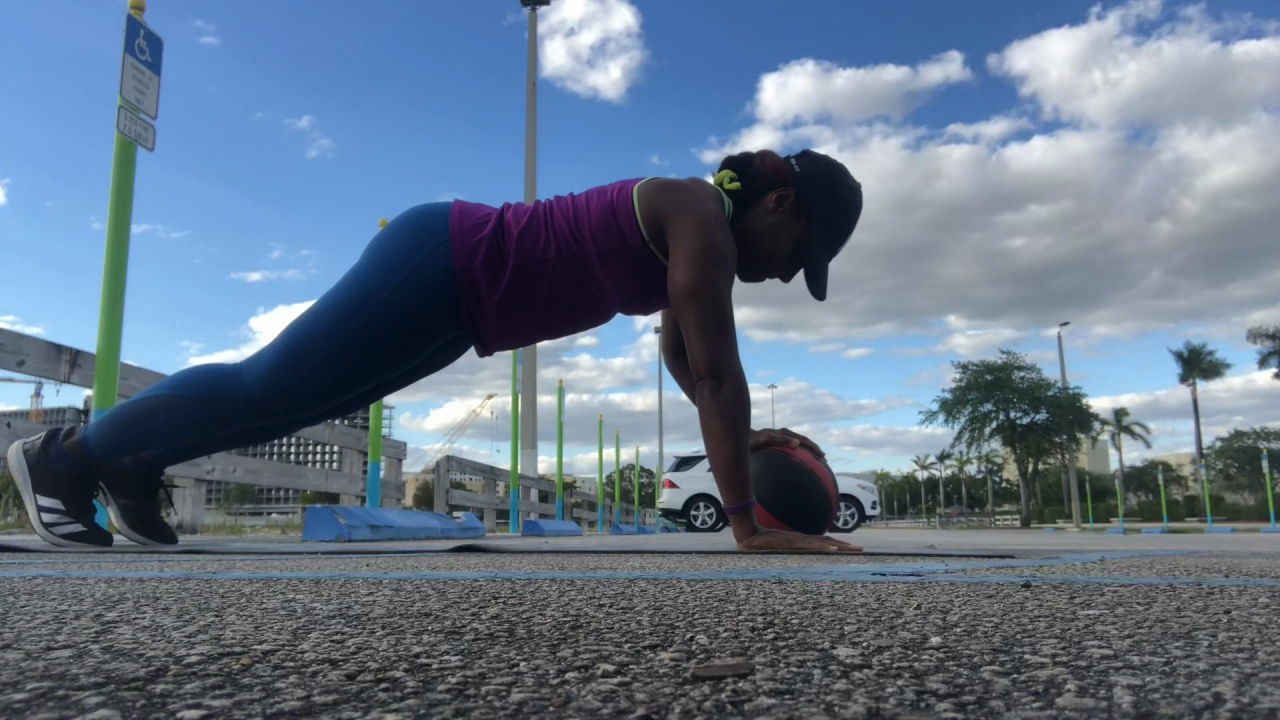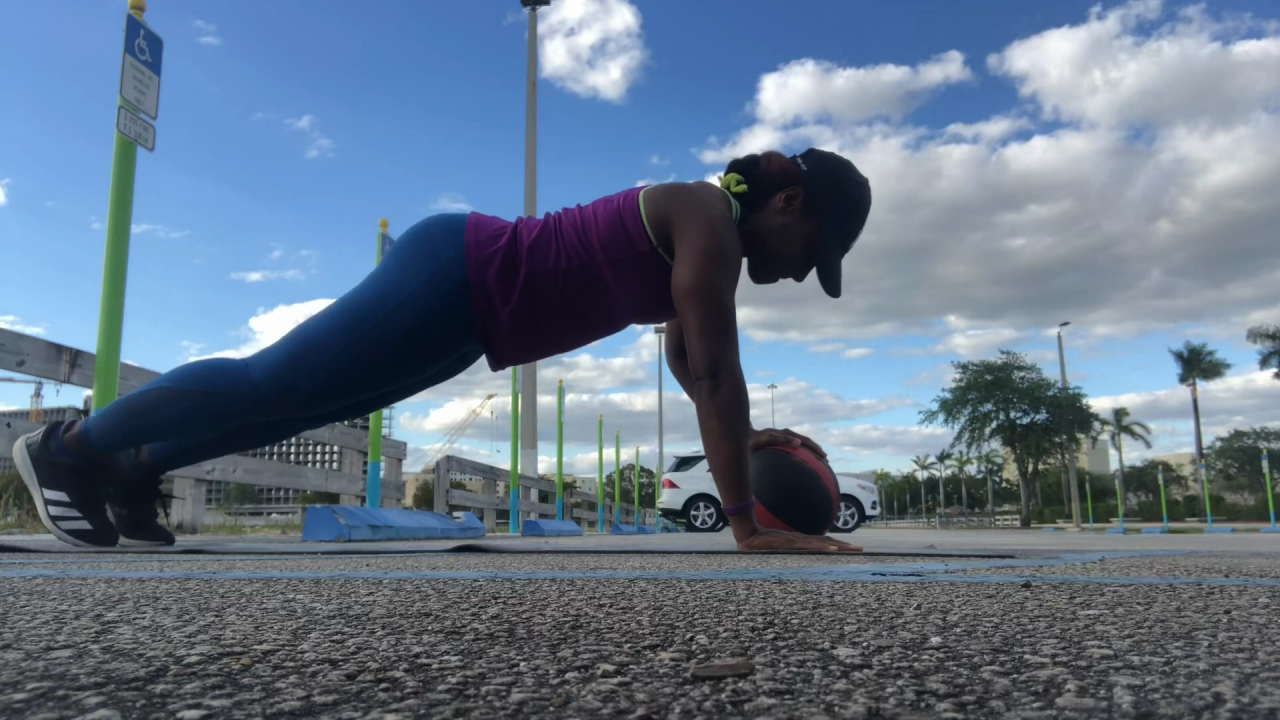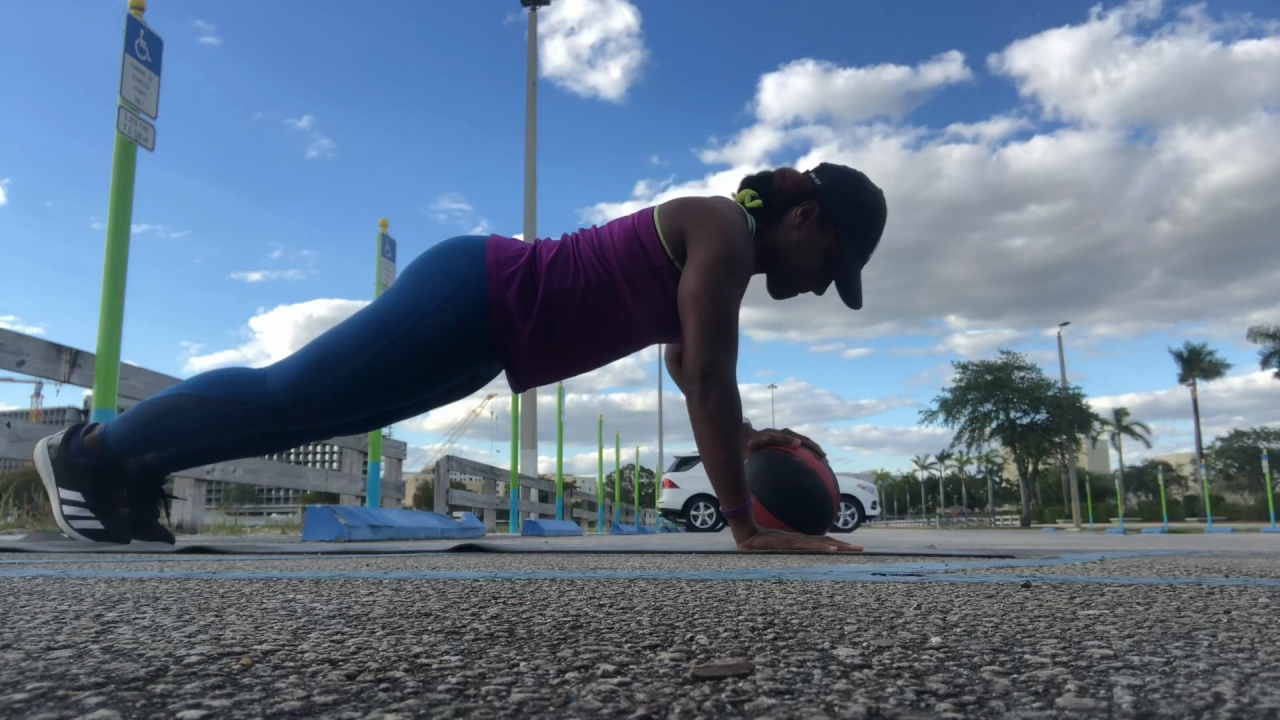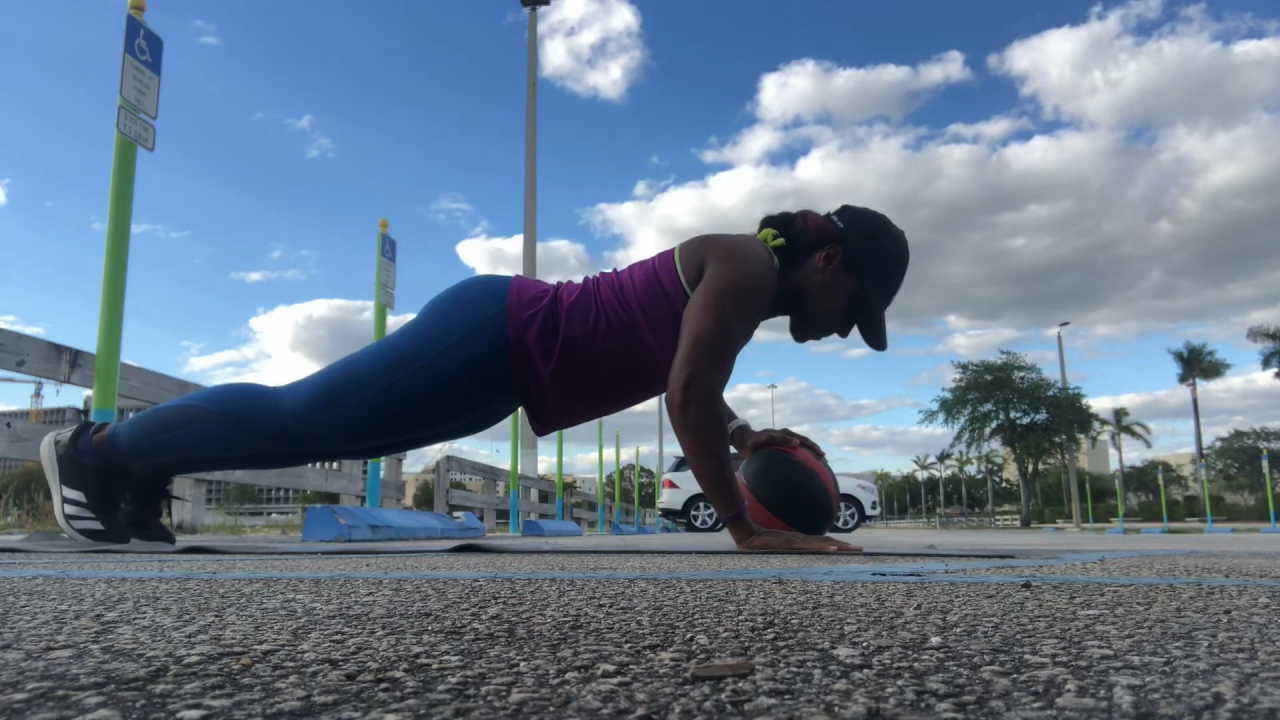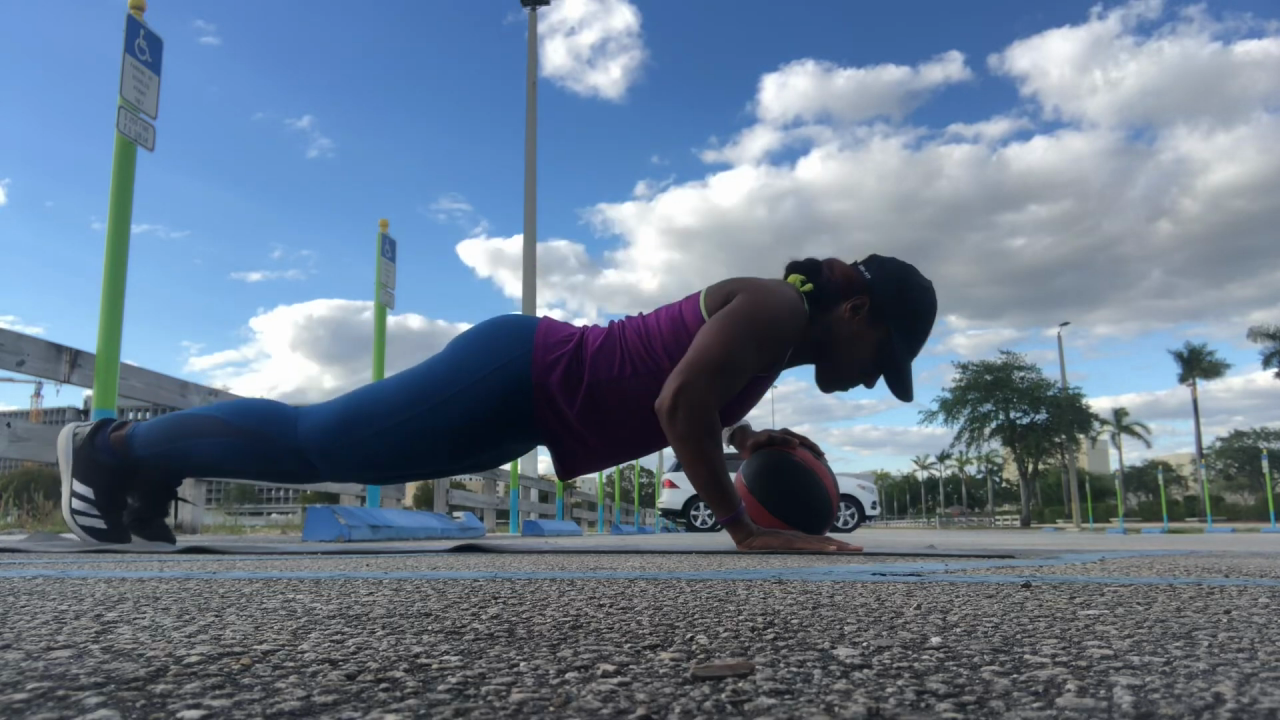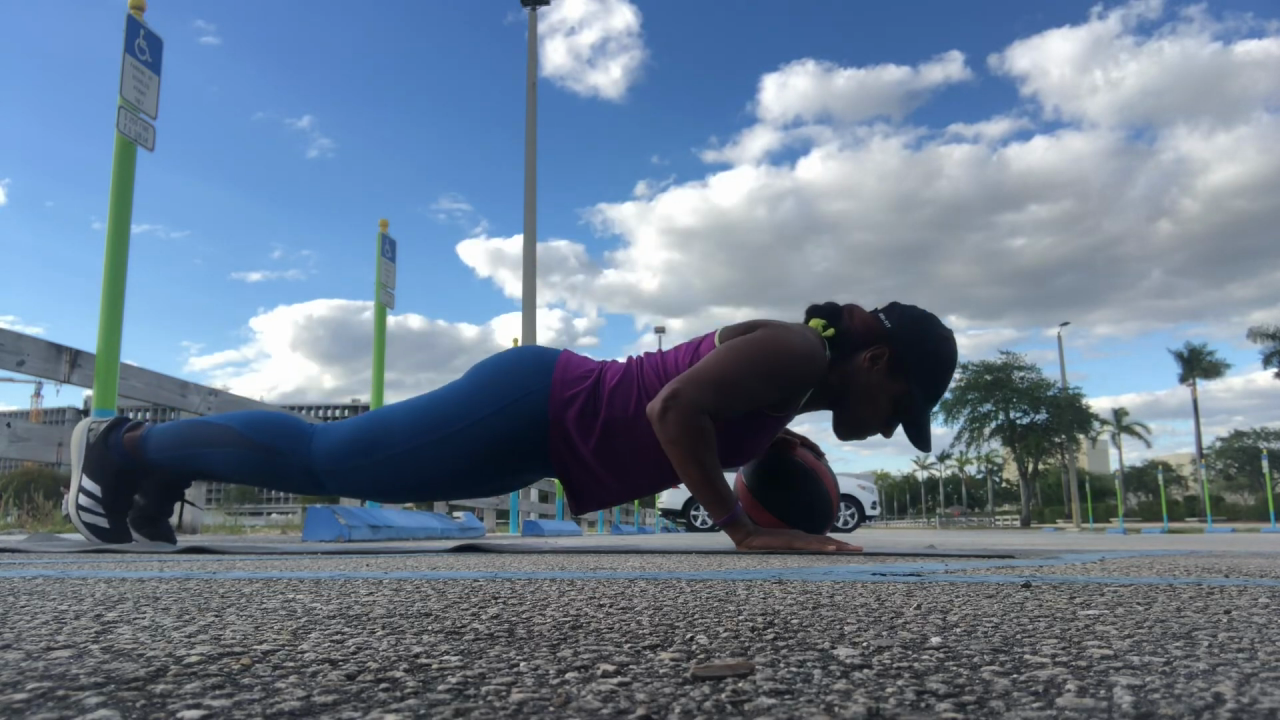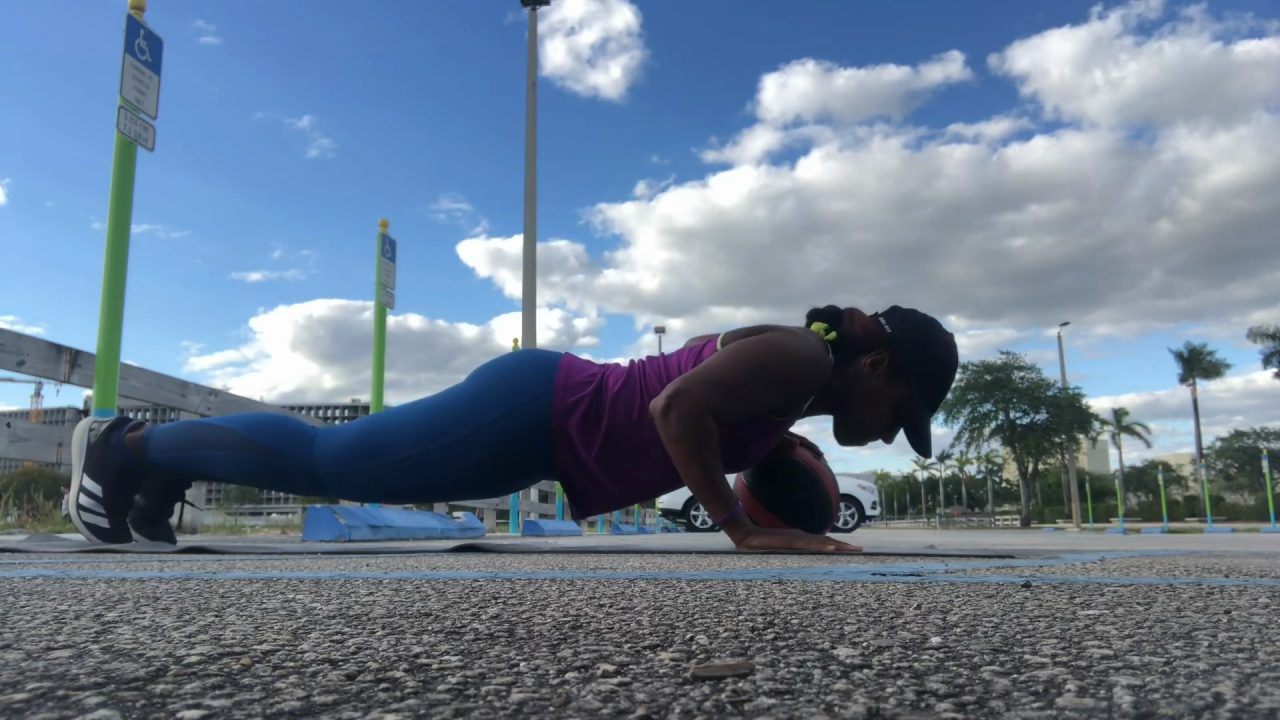
dt=0.2s
person 1, frame 1
left shoulder: (701, 233)
right shoulder: (704, 219)
left elbow: (683, 359)
right elbow: (716, 371)
left wrist: (741, 437)
right wrist: (746, 520)
left hip: (455, 295)
right hip: (440, 266)
left knee: (297, 397)
right knee: (265, 389)
left ankle: (138, 468)
person 1, frame 2
left shoulder: (707, 236)
right shoulder: (712, 220)
left elbow: (685, 359)
right elbow: (715, 371)
left wrist: (742, 437)
right wrist: (747, 524)
left hip: (466, 307)
right hip: (454, 278)
left knee: (301, 402)
right knee: (269, 386)
left ankle: (137, 474)
right ankle: (68, 447)
person 1, frame 3
left shoulder: (727, 249)
right shoulder: (728, 233)
left elbow: (685, 363)
right elbow: (706, 379)
left wrist: (741, 436)
right wrist: (745, 524)
left hip: (488, 321)
right hip: (473, 299)
left knee: (310, 411)
right knee: (281, 397)
left ankle: (138, 473)
right ankle: (88, 448)
person 1, frame 4
left shoulder: (747, 287)
right shoulder: (752, 268)
left elbow: (688, 378)
right elbow: (686, 392)
left wrist: (742, 436)
right wrist: (744, 527)
left hip: (506, 357)
right hip: (492, 342)
left knee: (309, 427)
right knee: (292, 420)
left ankle: (146, 474)
right ankle: (96, 450)
person 1, frame 5
left shoulder: (772, 326)
right shoulder: (781, 312)
right elbow: (677, 401)
left wrist: (743, 434)
right wrist: (745, 528)
left hip: (531, 386)
right hip: (515, 380)
left knee: (320, 439)
right knee: (305, 441)
left ankle: (150, 471)
right ankle: (110, 447)
person 1, frame 6
left shoulder: (791, 372)
right shoulder: (800, 357)
right elbow: (672, 407)
left wrist: (756, 441)
right wrist: (742, 529)
left hip: (548, 411)
right hip: (530, 412)
left knee: (330, 455)
right knee: (318, 456)
left ankle: (160, 471)
right ankle: (124, 445)
person 1, frame 7
left shoulder: (792, 374)
right shoulder: (800, 358)
right elbow: (673, 411)
left wrist: (759, 449)
right wrist: (741, 526)
left hip: (551, 415)
right hip: (533, 417)
left knee: (332, 457)
right knee: (320, 456)
left ankle: (161, 471)
right ankle: (124, 445)
